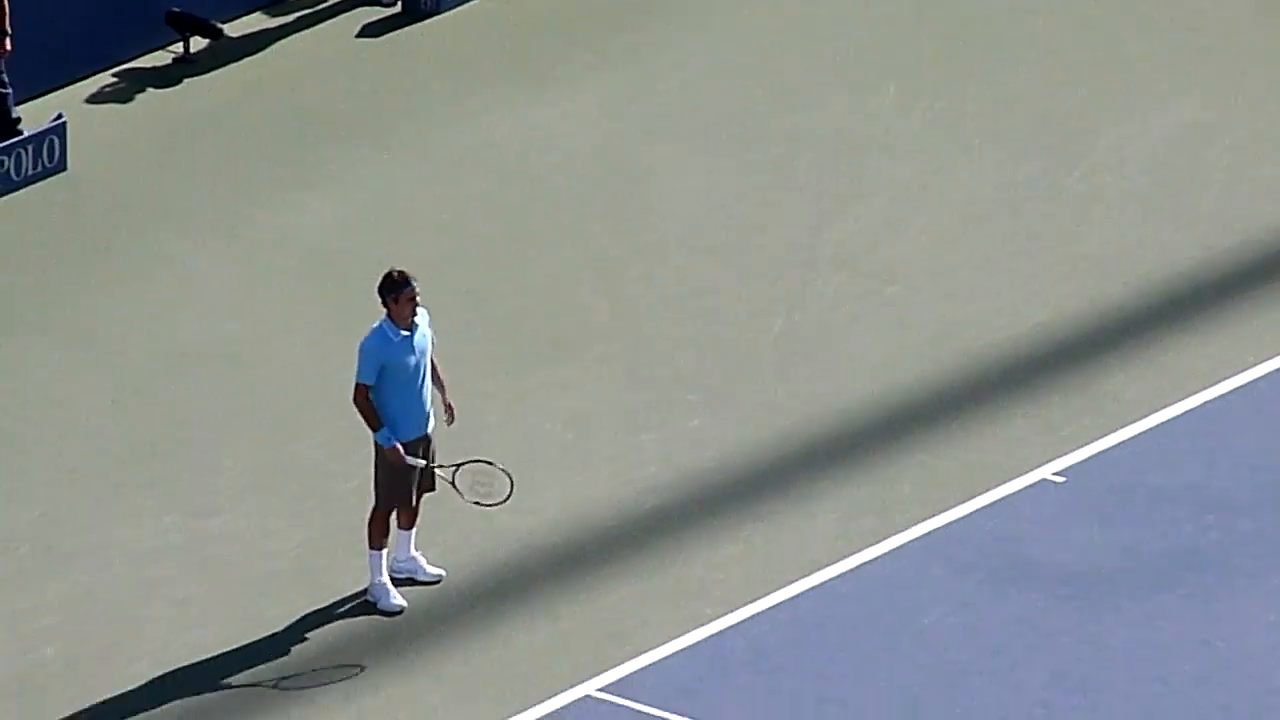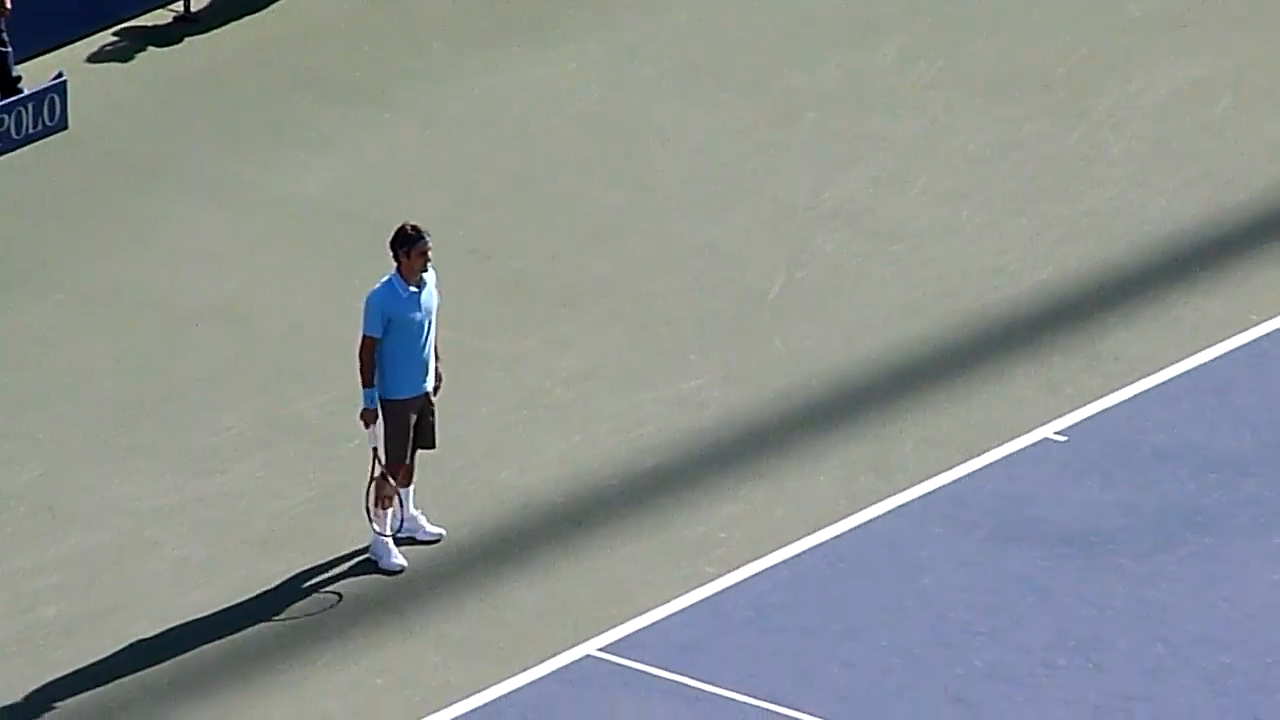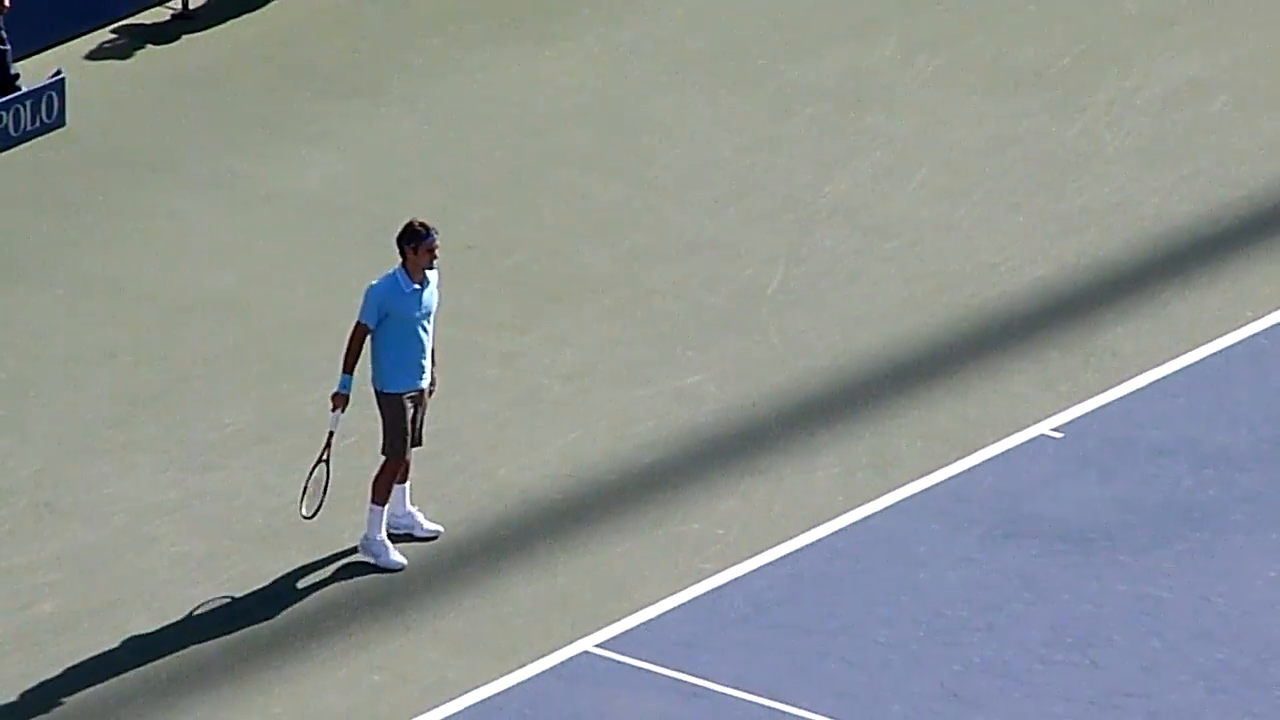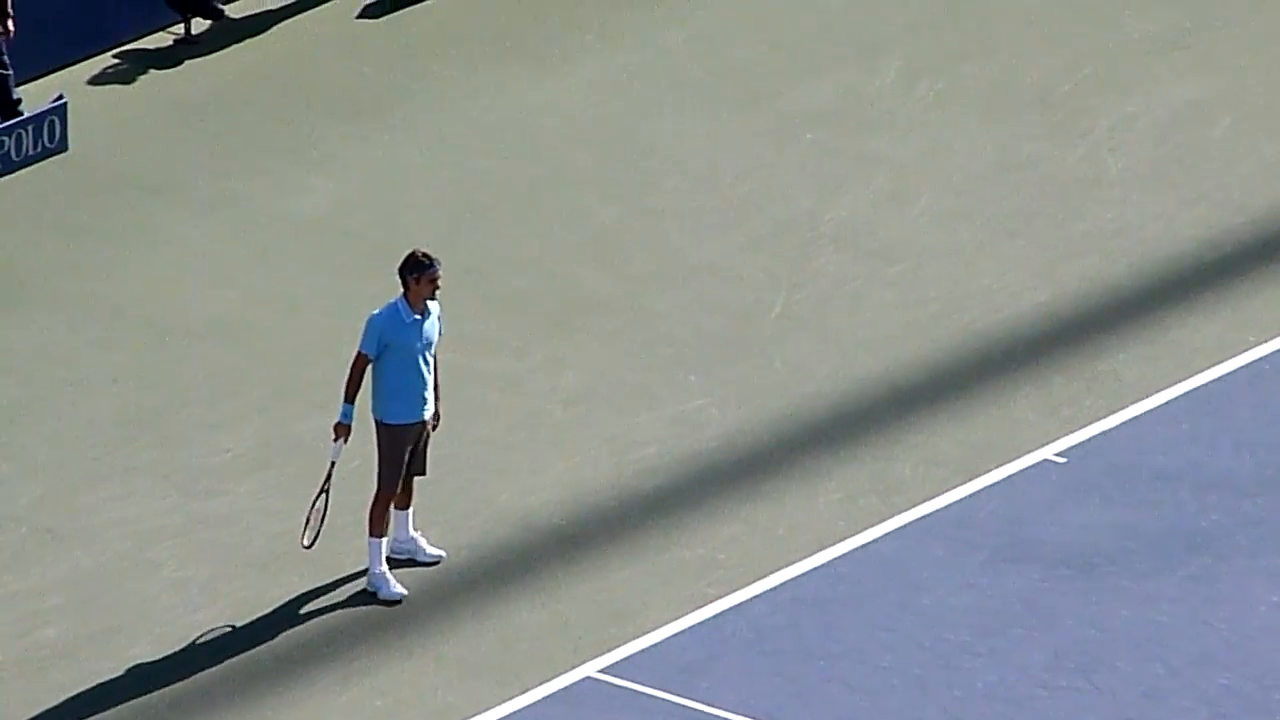
dt=0.2s
person 1, frame 1
left shoulder: (423, 319)
right shoulder: (374, 345)
right elbow: (361, 397)
left wrist: (443, 393)
right wrist: (386, 439)
left hip: (423, 430)
right hip: (395, 439)
left knee: (414, 496)
right knee: (386, 506)
left ankle: (405, 559)
right ankle: (379, 581)
person 1, frame 2
left shoulder: (430, 280)
right shoulder: (381, 298)
right elbow: (367, 350)
left wrist: (436, 366)
right wrist: (369, 400)
left hip: (424, 387)
right hip: (397, 394)
left knee: (410, 457)
right knee: (394, 465)
left ankle: (407, 518)
right ankle: (381, 540)
person 1, frame 3
left shoulder: (432, 280)
right shoulder: (382, 291)
right elbow: (358, 336)
right wrist: (345, 385)
left hip: (419, 383)
right hip: (393, 388)
left knee: (405, 452)
right knee: (395, 458)
left ankle: (401, 514)
right ankle: (374, 536)
person 1, frame 4
left shoulder: (434, 311)
right shoulder: (383, 321)
right elbow: (359, 366)
left wrist: (435, 403)
right wrist: (346, 416)
left hip: (422, 414)
right hip: (394, 419)
left knee: (407, 480)
right knee: (387, 490)
left ankle: (404, 539)
right ankle: (377, 571)
